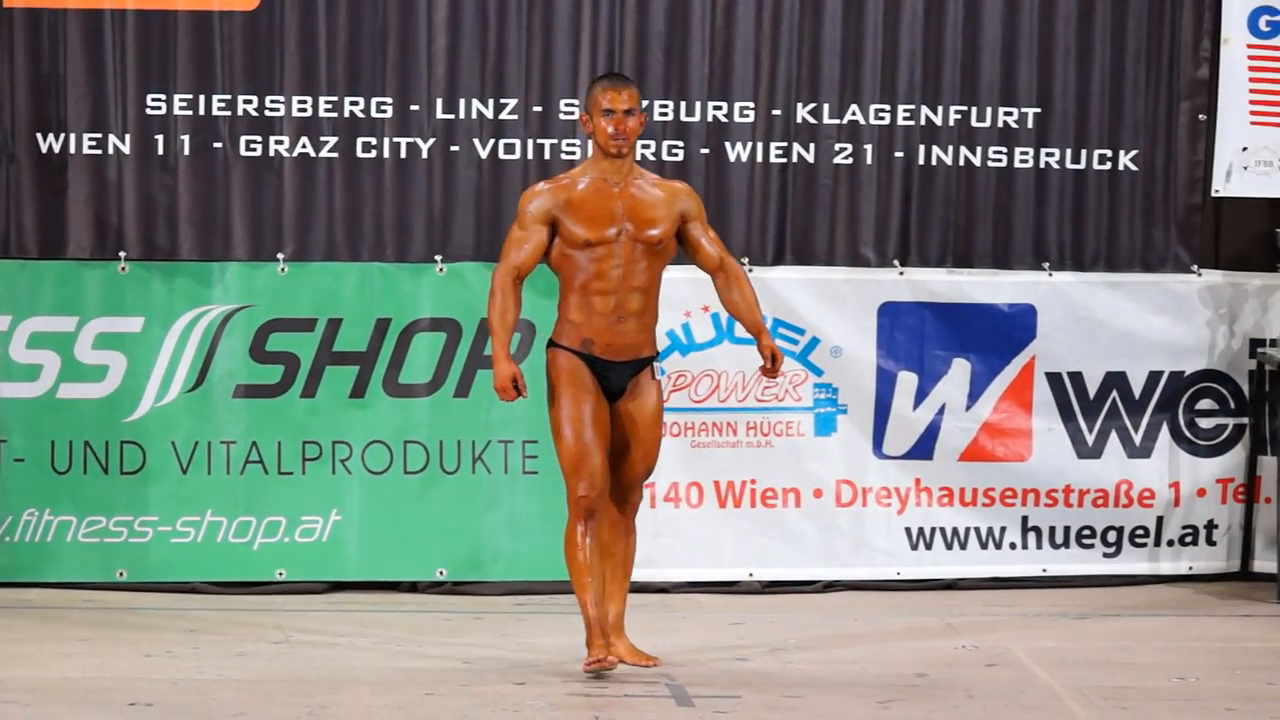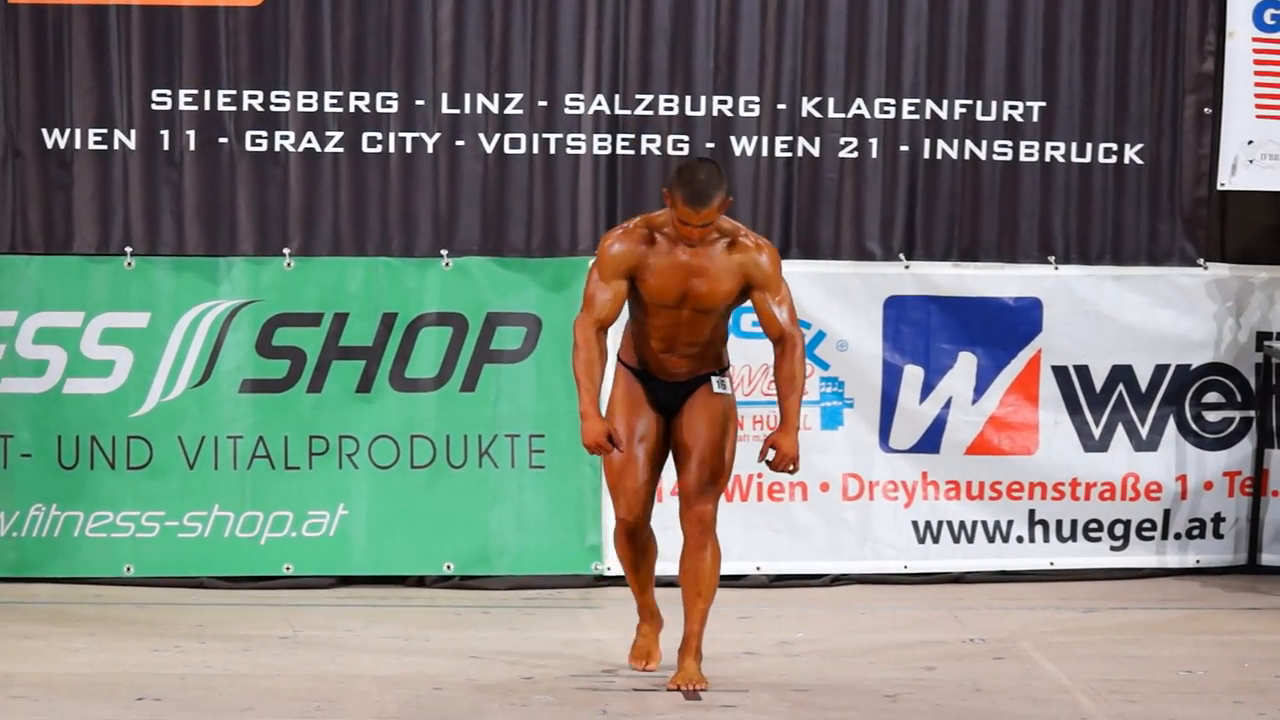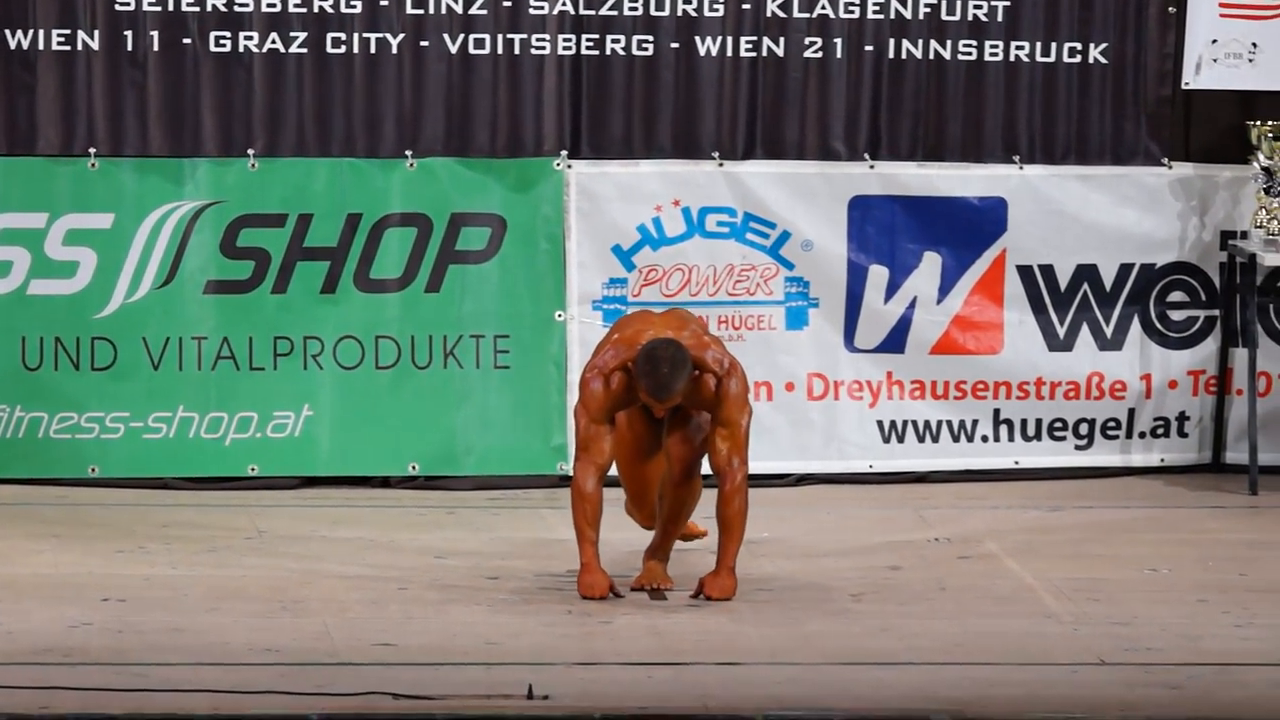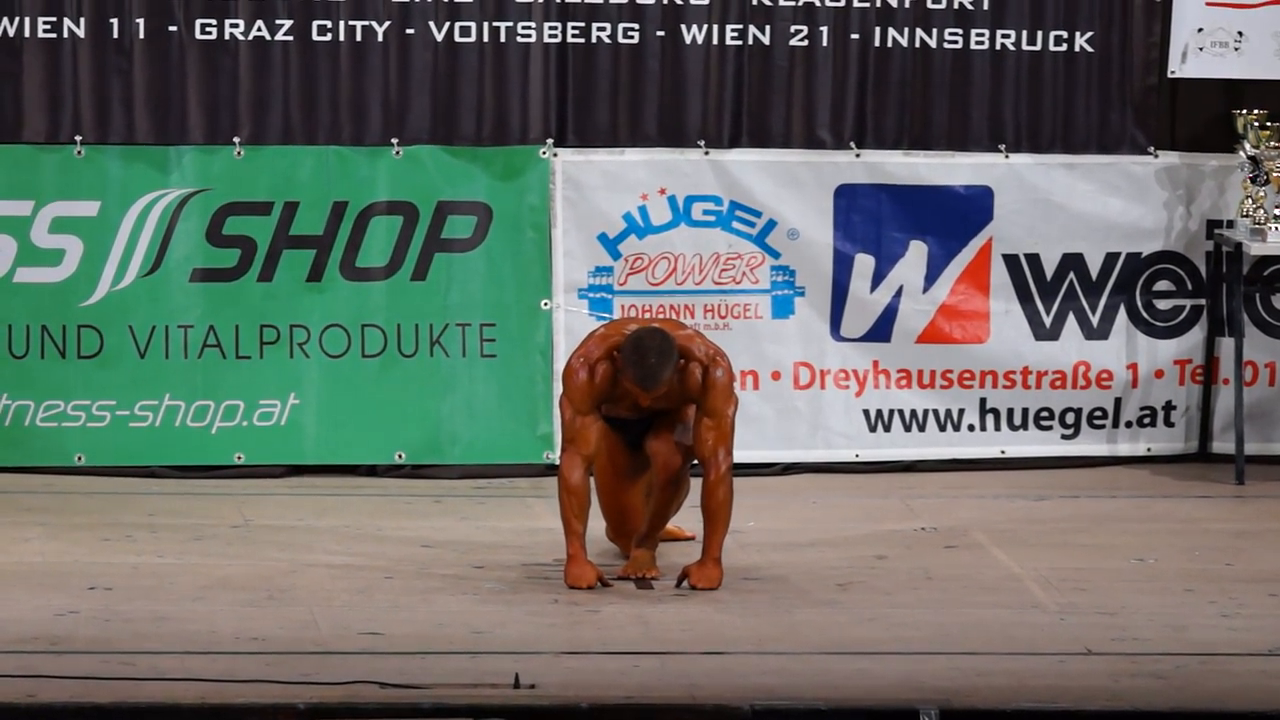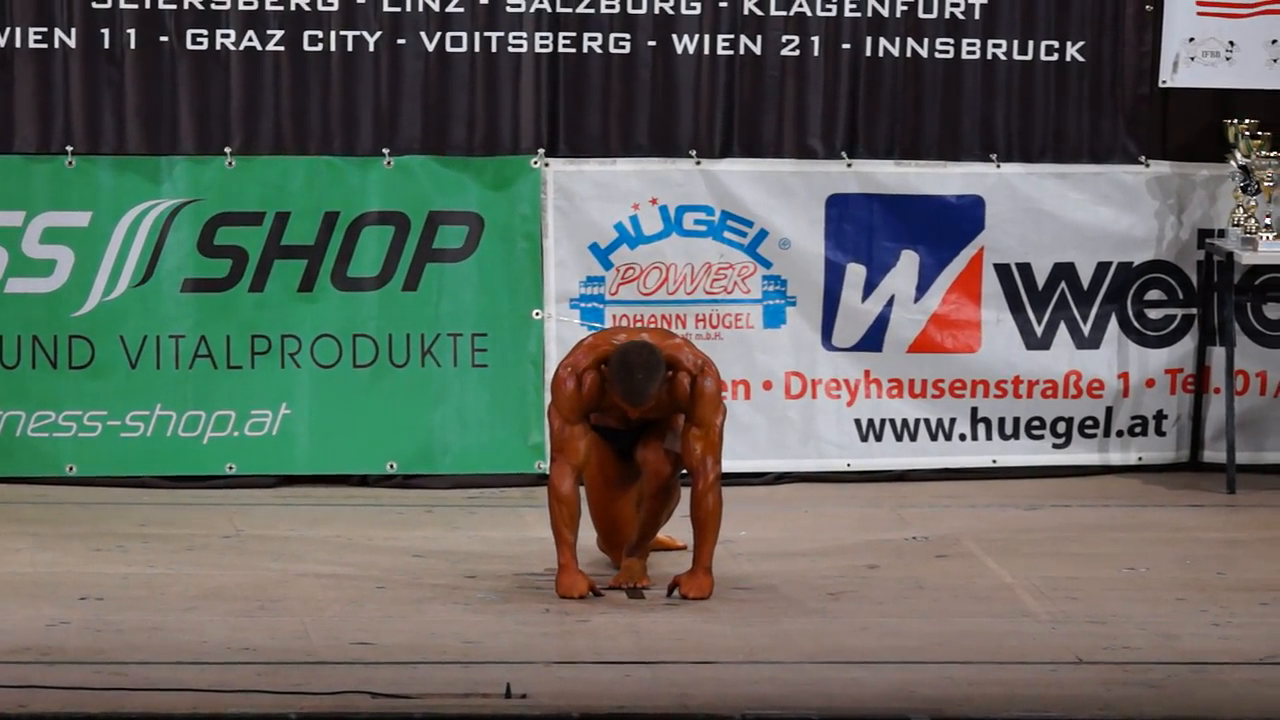
dt=1s
person 1, frame 1
left shoulder: (674, 197)
right shoulder: (550, 197)
left elbow: (722, 266)
right elbow: (508, 274)
left wrist: (759, 332)
right wrist: (501, 354)
left hip: (641, 370)
right hip: (575, 363)
left knee: (623, 503)
right knee: (587, 498)
left ankle: (615, 632)
right ankle: (595, 638)
person 1, frame 2
left shoulder: (753, 254)
right shoulder: (626, 244)
left elbow: (789, 339)
right elbow: (590, 326)
left wrist: (789, 426)
right wrist: (589, 412)
left hip: (705, 386)
right hip: (638, 382)
left knee: (699, 518)
right knee: (631, 517)
left ankle: (690, 656)
right ankle: (648, 619)
person 1, frame 3
left shoulder: (724, 378)
right shoulder: (603, 376)
left elbow: (733, 472)
right elbow: (588, 468)
left wrist: (725, 570)
right wrist: (589, 565)
left hip: (695, 397)
right hip: (629, 395)
left knee: (683, 459)
right knee: (646, 512)
left ankle: (658, 554)
right ankle: (667, 524)
person 1, frame 4
left shoulder: (710, 367)
right shoulder: (588, 365)
left elbow: (718, 463)
right elbow: (574, 459)
left wrist: (711, 560)
right wrist: (576, 557)
left hip: (674, 415)
right hip: (613, 421)
left knee: (669, 459)
right knee: (626, 539)
left ankle: (647, 540)
right ankle: (641, 531)
person 1, frame 5
left shoulder: (698, 376)
right shoulder: (576, 375)
left elbow: (706, 472)
right elbow: (564, 469)
left wrist: (701, 569)
right wrist: (567, 567)
left hip: (665, 425)
right hip: (604, 431)
left knee: (660, 467)
right knee: (617, 550)
left ankle: (638, 551)
right ankle: (631, 543)
